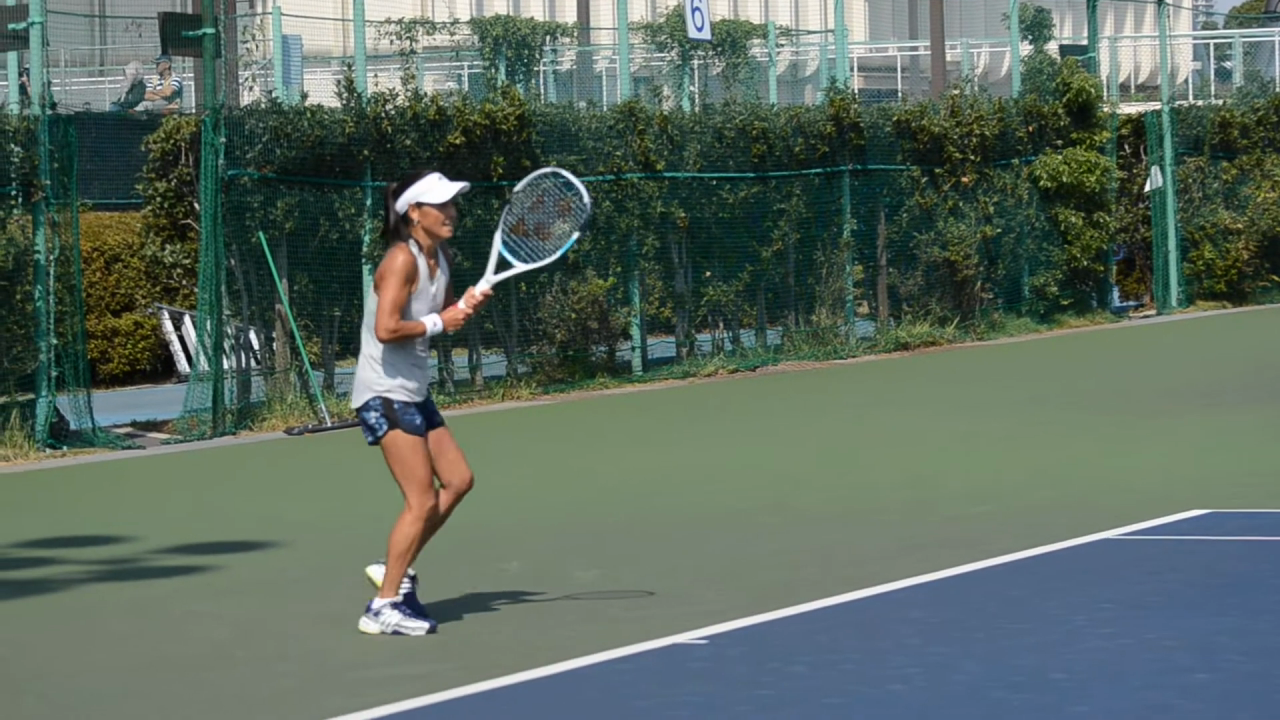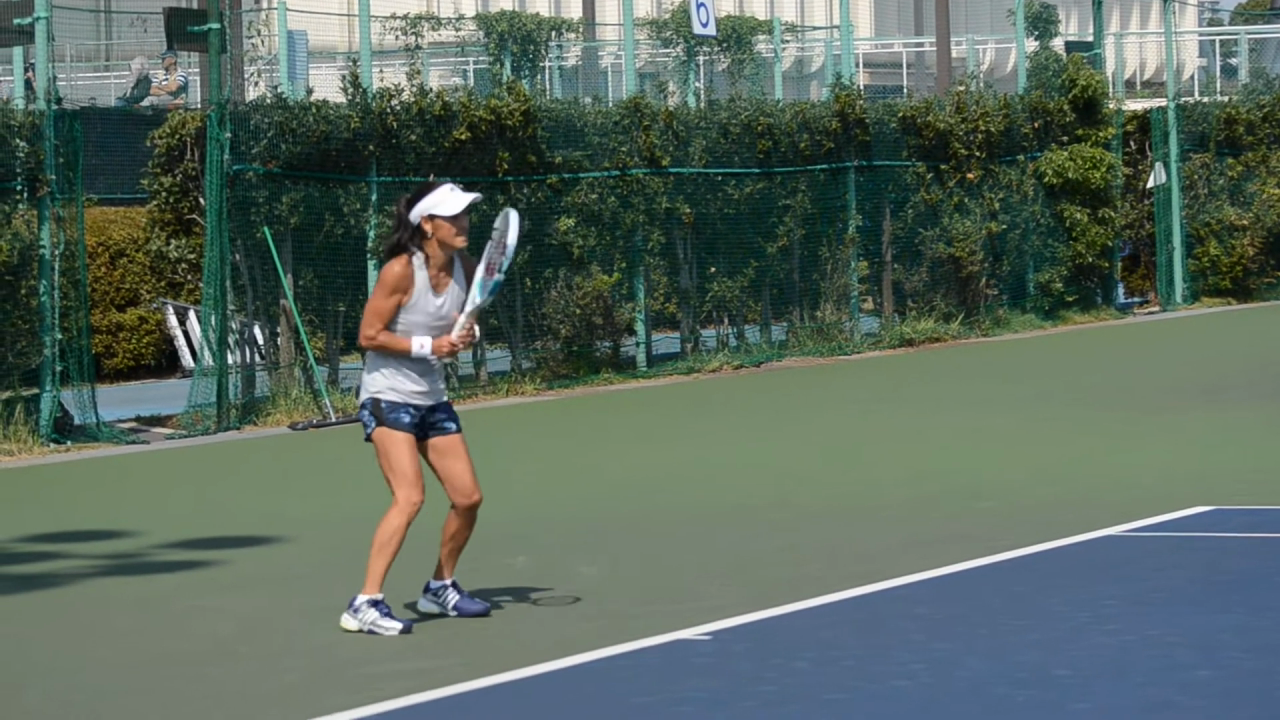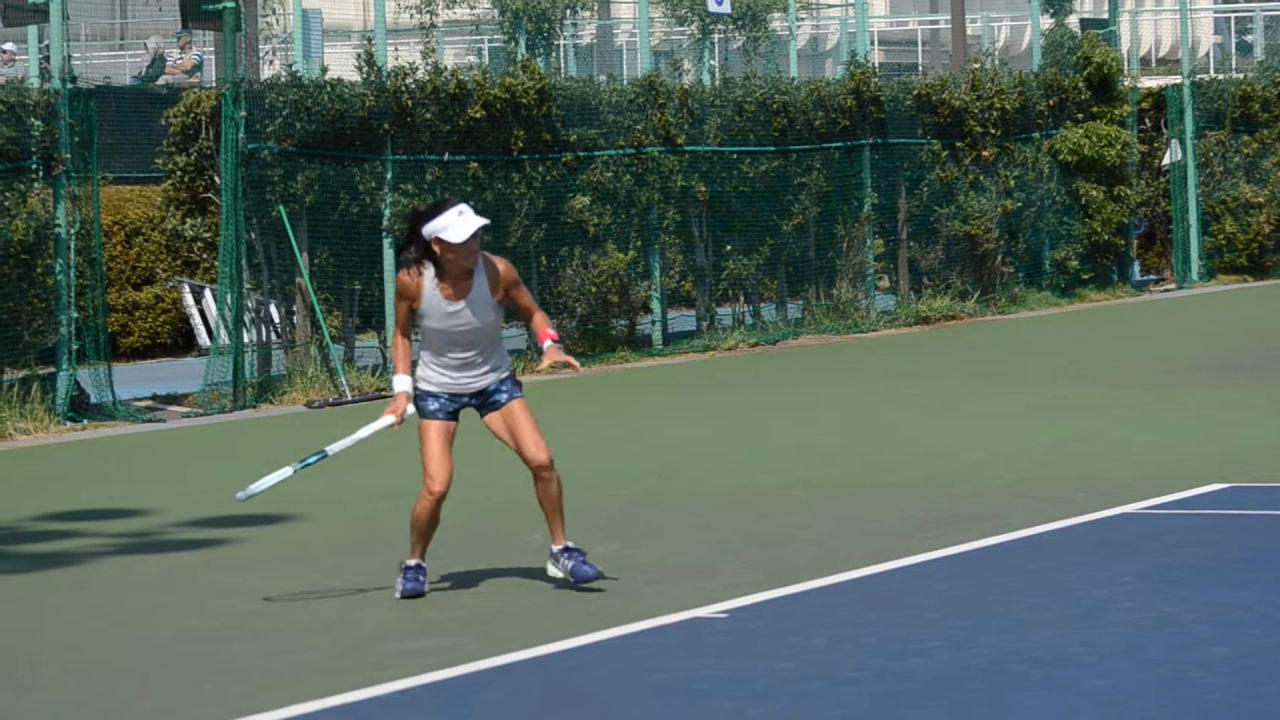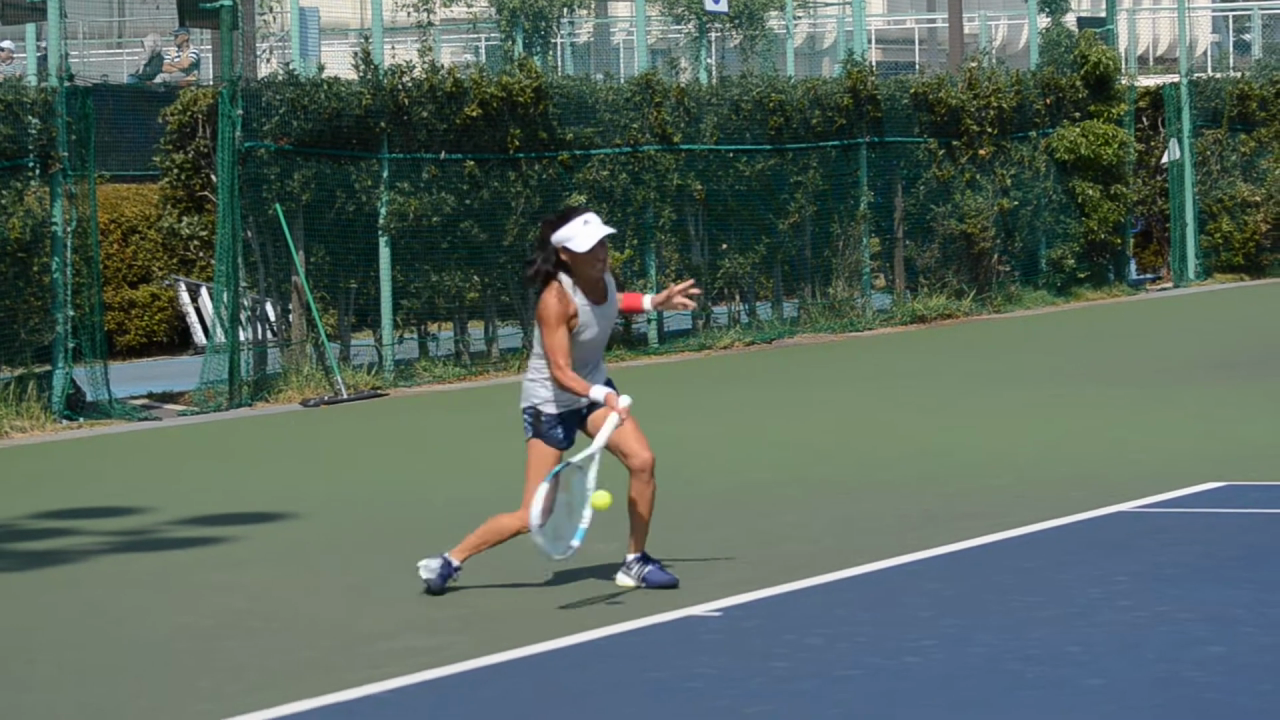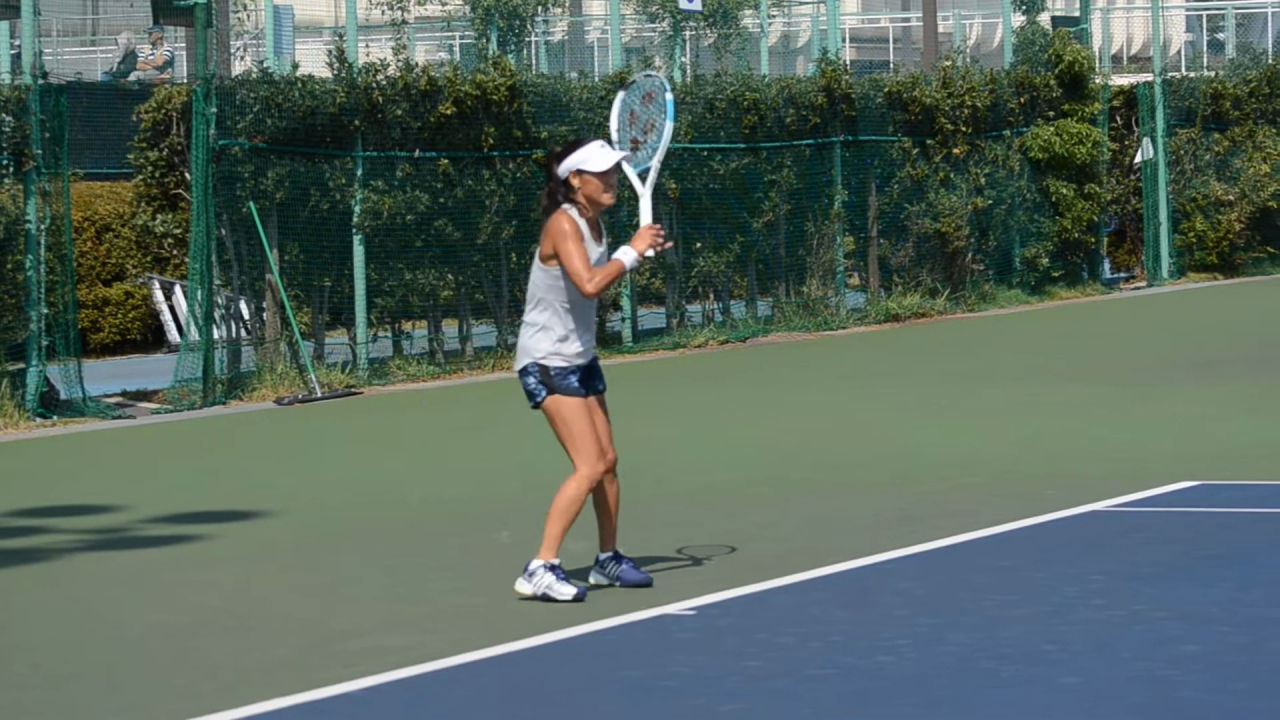
dt=0.4s
person 1, frame 1
left shoulder: (440, 255)
right shoulder: (401, 259)
right elbow: (386, 329)
left wrist: (464, 307)
right wrist: (438, 323)
left hip: (411, 393)
right hip: (385, 394)
left knee: (460, 481)
right knee: (422, 502)
left ankle: (396, 571)
right ankle: (384, 606)
person 1, frame 2
left shoulder: (466, 266)
right shoulder: (399, 270)
right elbow: (368, 336)
left wrist: (465, 334)
right wrist: (427, 346)
left hip: (431, 398)
right hip: (387, 397)
left knee: (468, 498)
right knee: (410, 498)
left ankle: (440, 588)
right ankle: (365, 602)
person 1, frame 3
left shoulder: (498, 271)
right shoulder: (411, 279)
left elbow: (533, 312)
right elbow: (402, 333)
left wrist: (552, 346)
right wrist: (401, 387)
left hip: (493, 379)
right hip: (437, 387)
left knee: (541, 460)
right knee: (437, 487)
left ankle: (561, 551)
right ankle: (414, 564)
person 1, frame 4
left shoulder: (602, 271)
right shoulder: (554, 299)
right elbow: (561, 374)
left wrist: (655, 301)
right wrist: (605, 398)
left hip: (593, 389)
right hip: (551, 402)
left knee: (642, 460)
right knee: (534, 516)
left ankle: (636, 561)
right ankle: (450, 559)
person 1, frame 5
left shoulder: (596, 221)
right shoulder: (562, 223)
left elbow: (602, 276)
right elbow: (589, 285)
left wrist: (640, 250)
right wrist: (631, 251)
left hip: (579, 358)
right hip: (547, 361)
left knee: (606, 463)
right knee: (591, 465)
left ankle: (607, 559)
right ankle: (540, 568)
